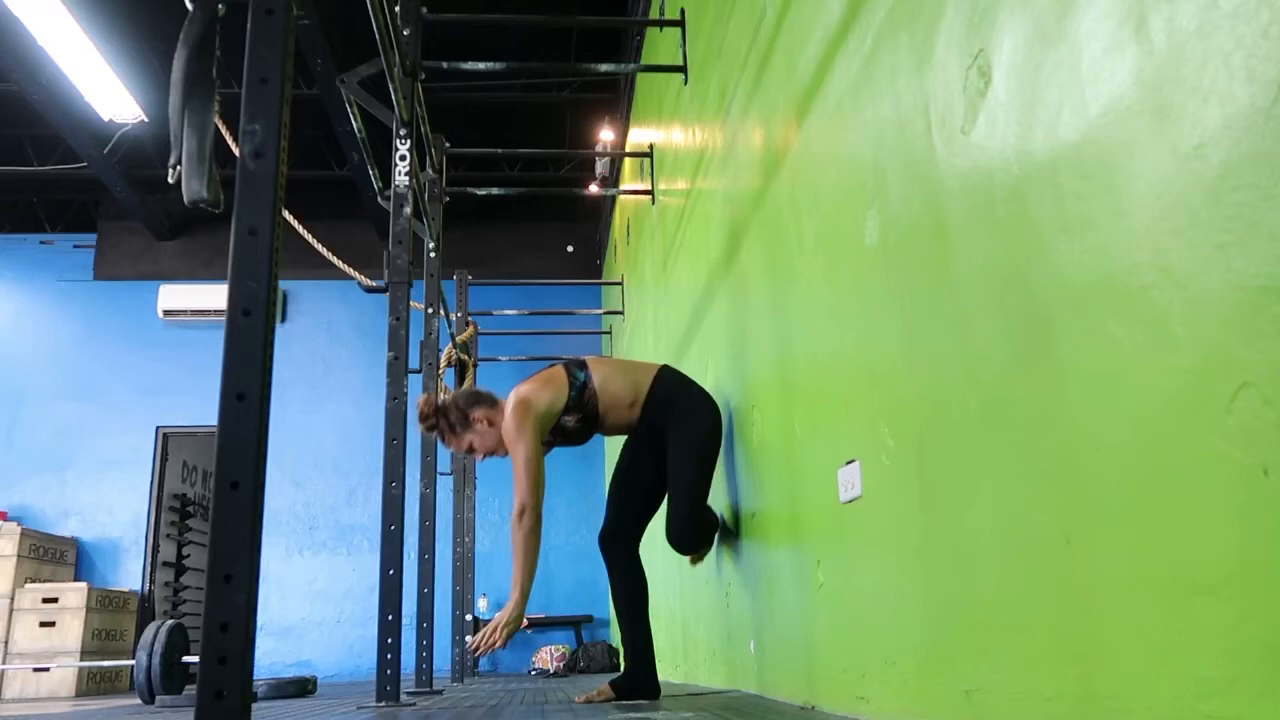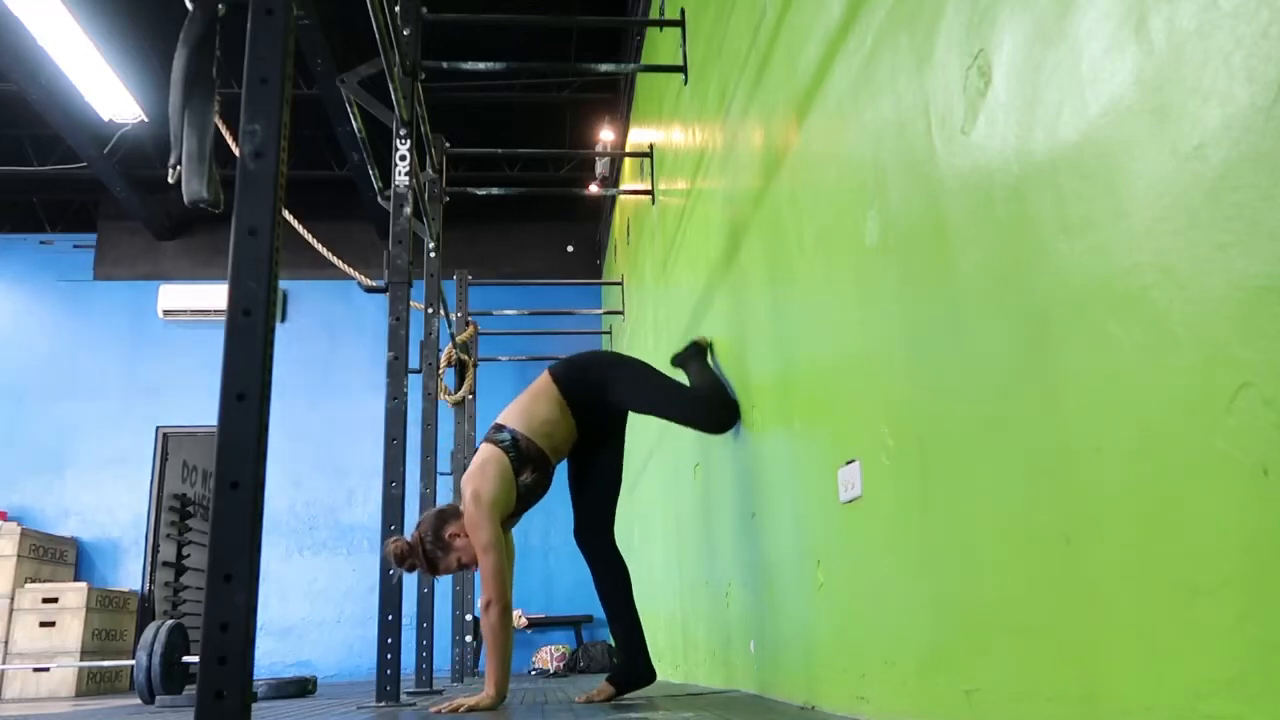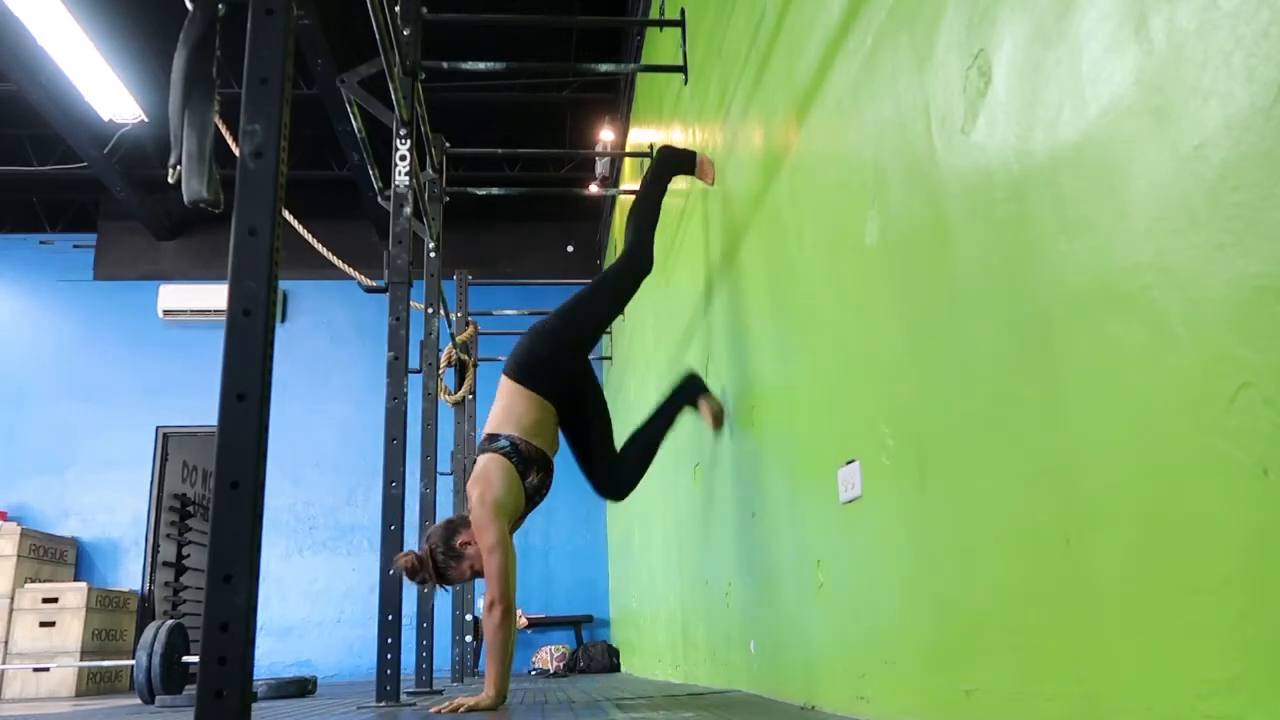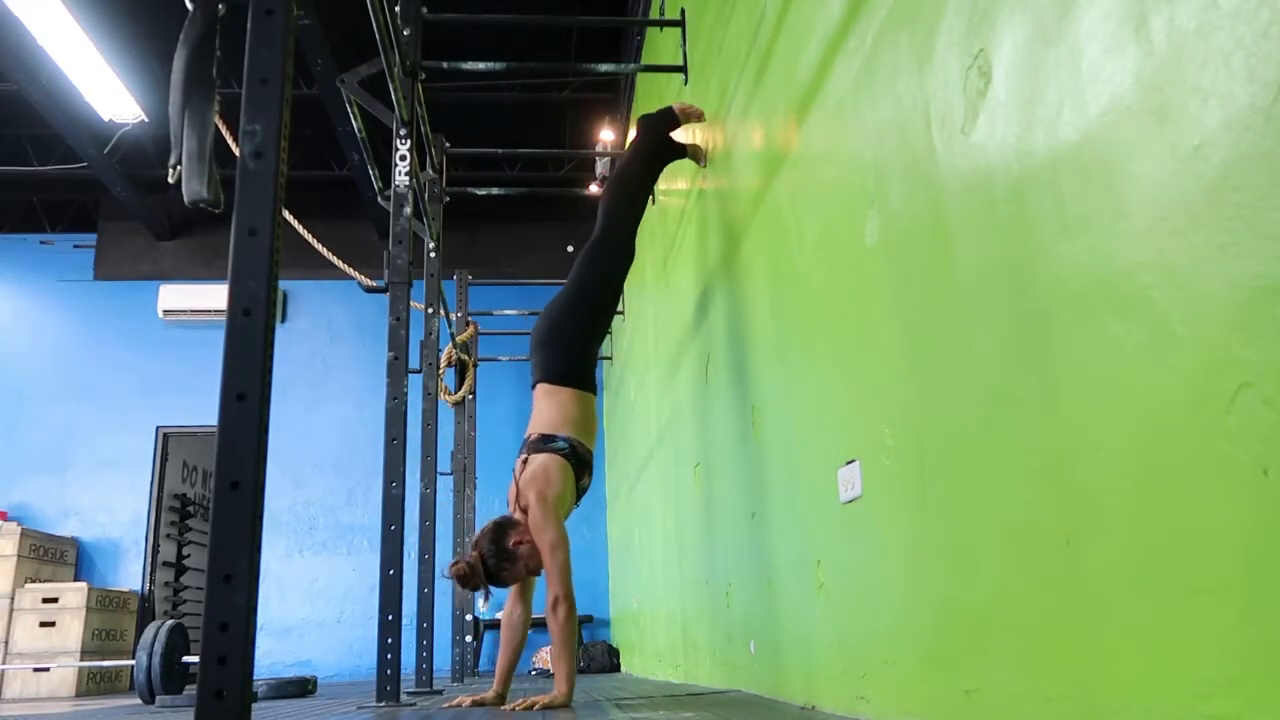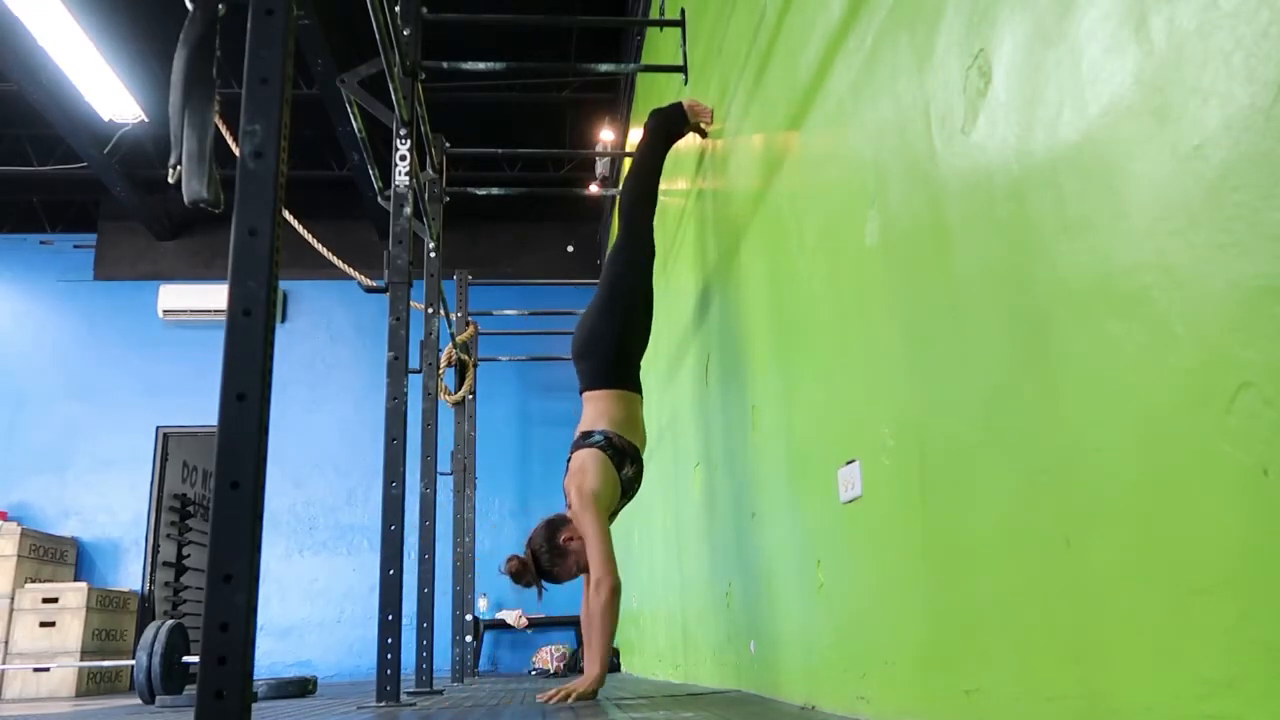
dt=1s
person 1, frame 1
left shoulder: (520, 412)
right shoulder: (522, 416)
left elbow: (527, 512)
right elbow: (525, 514)
left wrist: (516, 605)
right wrist: (515, 604)
left hip: (682, 408)
right hip: (652, 422)
left knee: (683, 535)
right knee: (617, 540)
left ankle: (704, 523)
right ankle: (639, 674)
person 1, frame 2
left shoulder: (478, 509)
right shoulder: (483, 509)
left elbow: (495, 602)
right elbow: (496, 602)
left wrist: (492, 692)
right wrist: (496, 689)
left hip: (592, 387)
right hip: (582, 417)
left knee: (716, 415)
right knee: (593, 537)
left ankle: (693, 362)
right ankle: (633, 666)
person 1, frame 3
left shoulder: (488, 507)
right shoulder: (490, 510)
left elbow: (499, 605)
right elbow: (500, 605)
left wrist: (492, 694)
right wrist: (495, 691)
left hip: (548, 360)
right hip: (550, 372)
left knee: (634, 264)
right knee: (614, 481)
left ankle: (673, 163)
right ankle: (686, 392)
person 1, frame 4
left shoulder: (536, 503)
right shoulder: (523, 510)
left elbow: (560, 600)
right elbow: (520, 603)
left wrist: (562, 691)
right wrist: (497, 689)
left hip: (565, 343)
right hip: (561, 348)
left knee: (613, 229)
right knee: (613, 236)
left ankle: (658, 133)
person 1, frame 5
left shoulder: (585, 498)
right shoulder: (584, 503)
left elbow: (604, 584)
right elbow: (596, 588)
left wrist: (592, 674)
right wrist: (588, 676)
left hip: (609, 359)
right hip: (607, 363)
left knee: (633, 235)
right knee: (633, 242)
left ankle: (668, 127)
